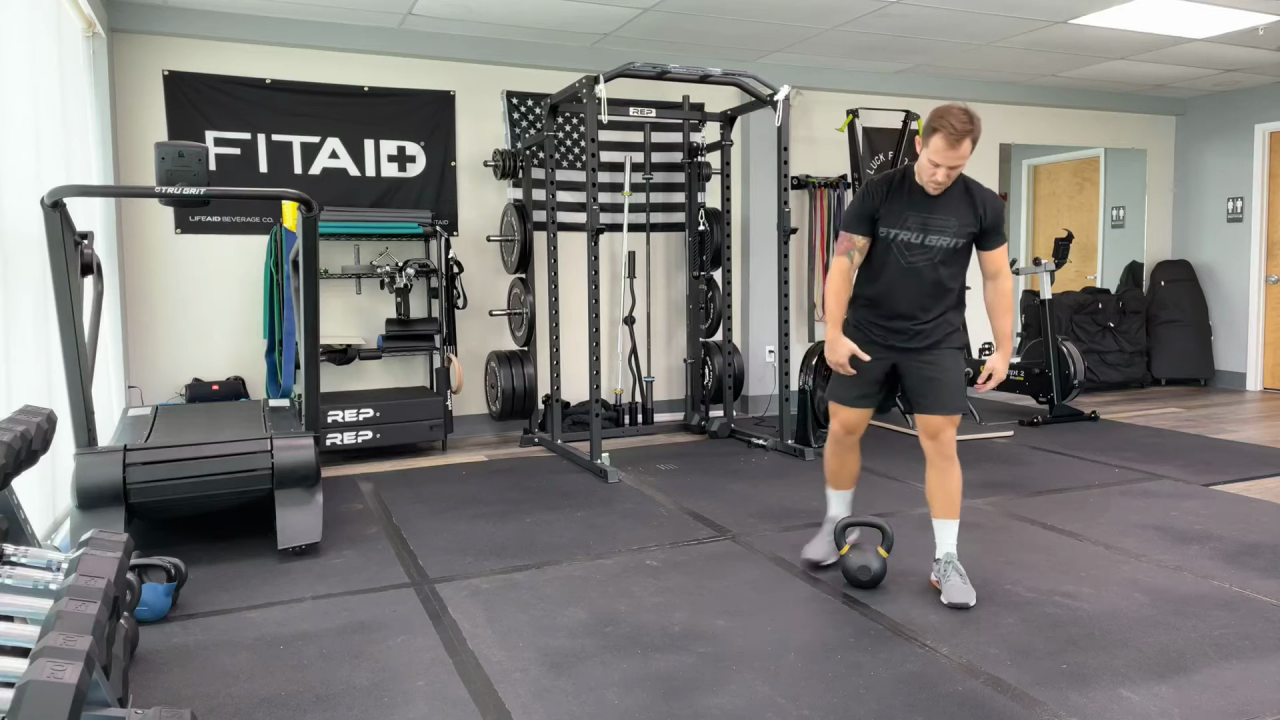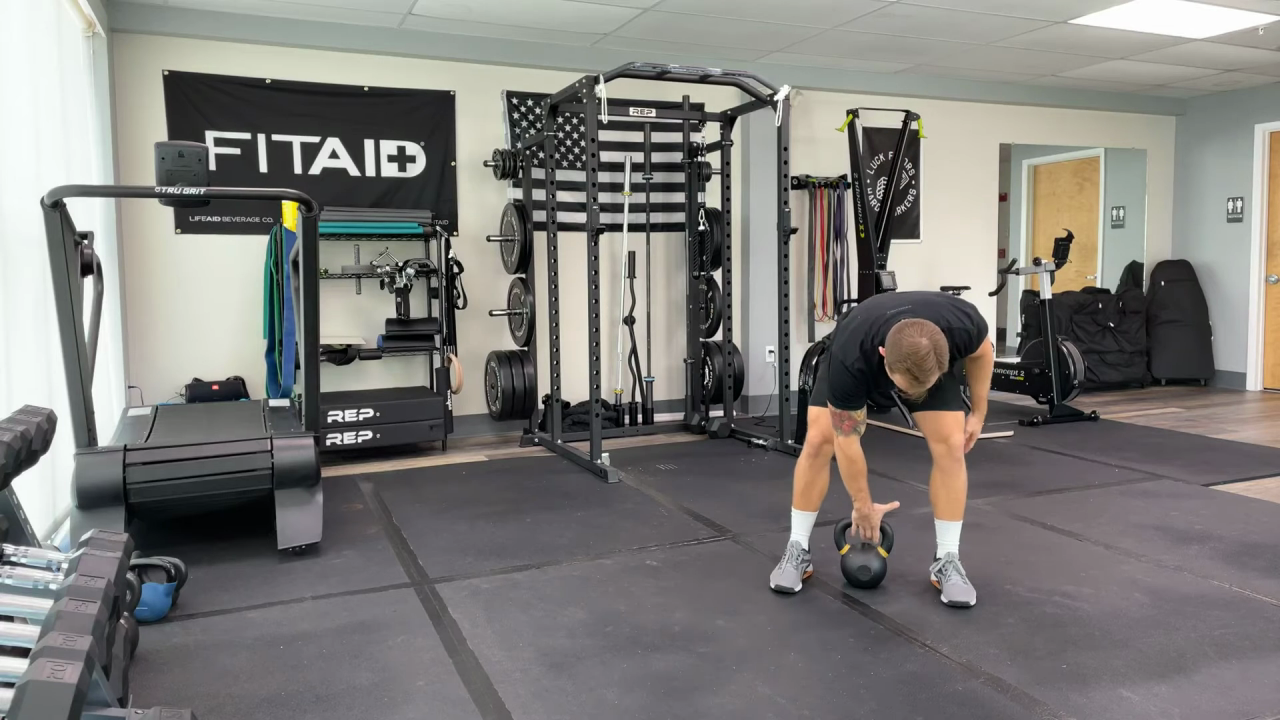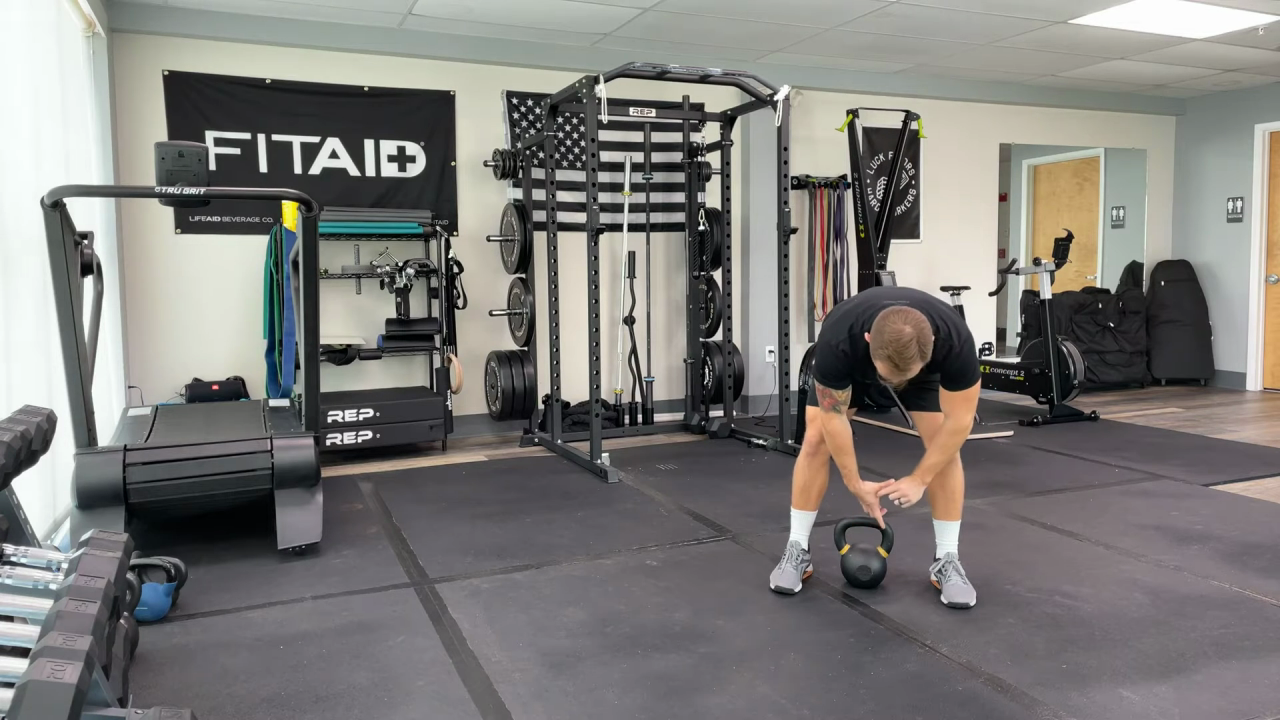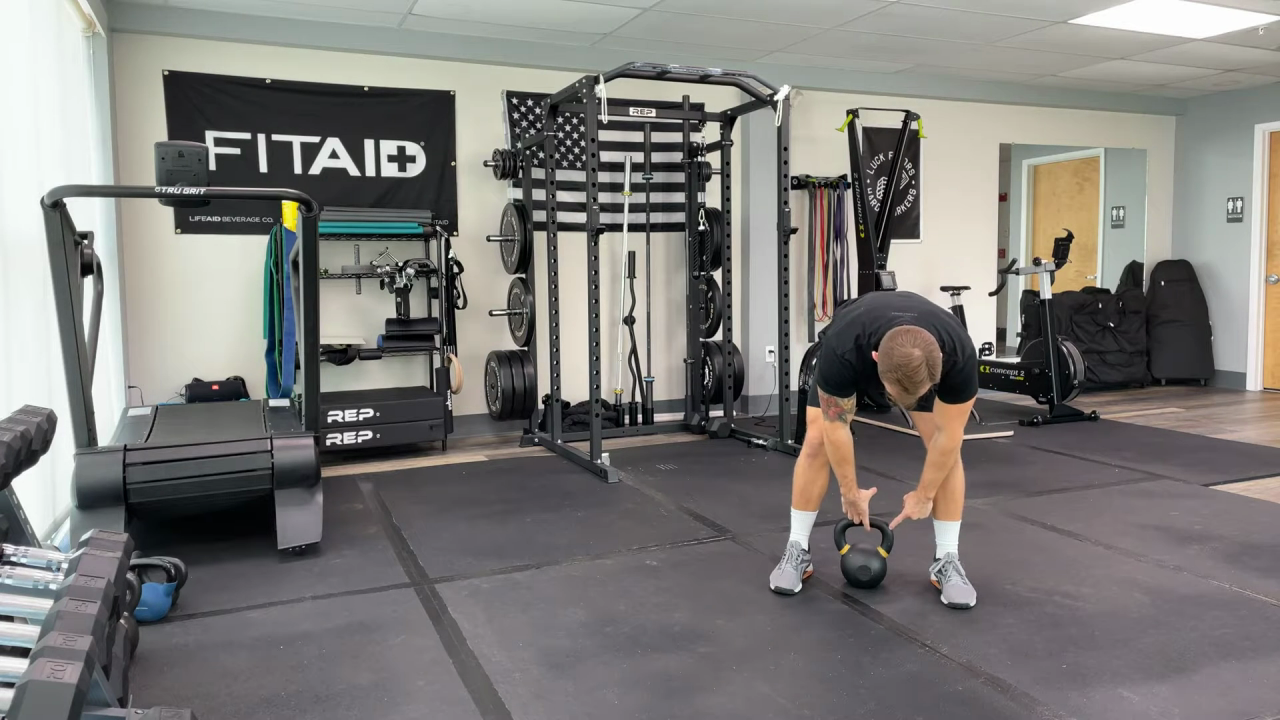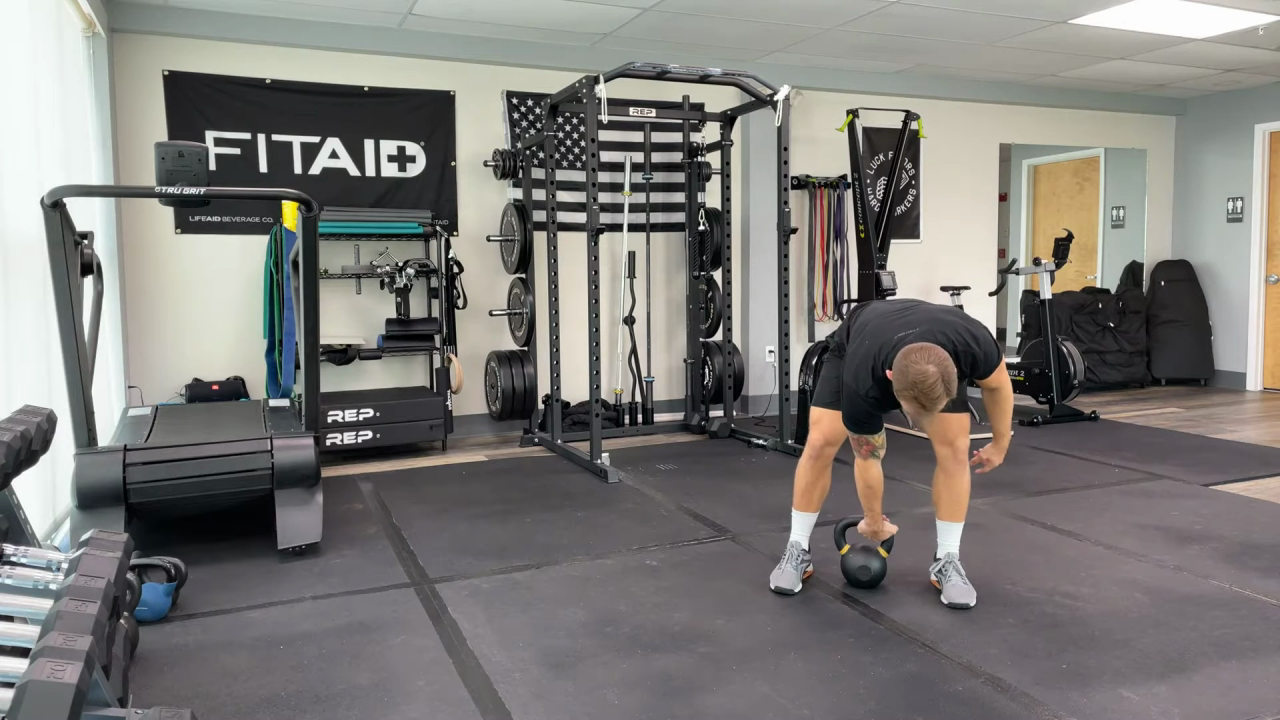
dt=1s
person 1, frame 1
left shoulder: (982, 204)
right shoulder: (877, 192)
left elbow: (997, 278)
right elbow: (844, 264)
left wrist: (1004, 348)
right wrist: (834, 333)
left hip: (936, 341)
right hip: (868, 337)
left knee: (940, 442)
right knee: (844, 428)
left ankle: (946, 560)
right ankle: (836, 521)
person 1, frame 2
left shoulder: (962, 325)
right shoulder: (849, 359)
left elbow: (980, 353)
right elbow: (847, 440)
left wrist: (978, 412)
right wrist: (863, 506)
left hip: (931, 358)
right hip: (854, 350)
left knee: (950, 444)
right knee: (818, 440)
left ankle: (946, 560)
right ankle: (797, 550)
person 1, frame 3
left shoulder: (954, 340)
right shoulder: (838, 340)
left elbow: (959, 419)
right elbow: (832, 416)
left wrist: (919, 480)
right wrist: (855, 484)
left hip: (926, 364)
right hip: (852, 361)
left knee: (943, 446)
right knee: (816, 440)
left ankle: (946, 560)
right ankle: (797, 551)
person 1, frame 4
left shoulder: (958, 355)
right shoulder: (842, 349)
left elbow: (947, 435)
right elbow: (835, 427)
left wrist: (924, 495)
right wrist: (850, 492)
left hip: (925, 361)
right hip: (853, 350)
left knee: (946, 448)
right knee: (816, 441)
left ankle: (947, 560)
right ankle: (797, 550)
person 1, frame 5
left shoulder: (972, 345)
right shoulder: (862, 383)
left elbow: (996, 384)
right elbow: (868, 459)
left wrist: (1001, 442)
right wrist: (873, 521)
right hip: (852, 346)
left knee: (954, 447)
right knee: (820, 443)
left ankle: (947, 561)
right ankle: (797, 551)
